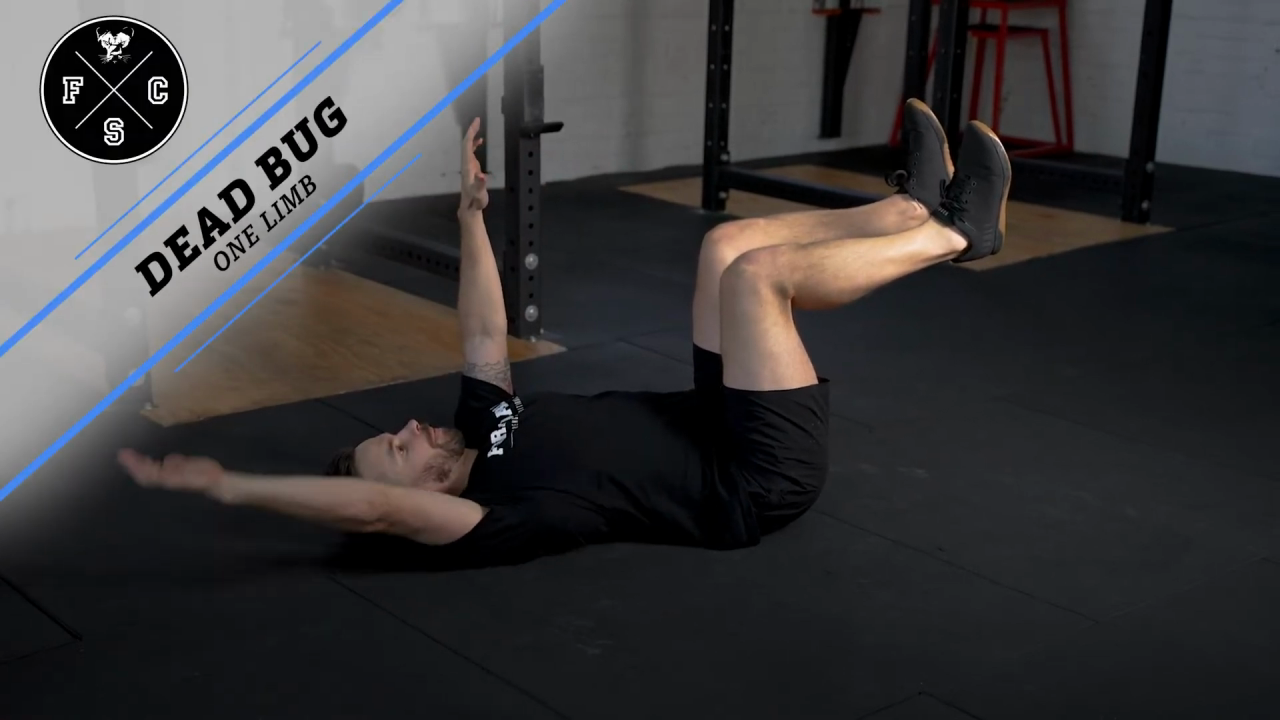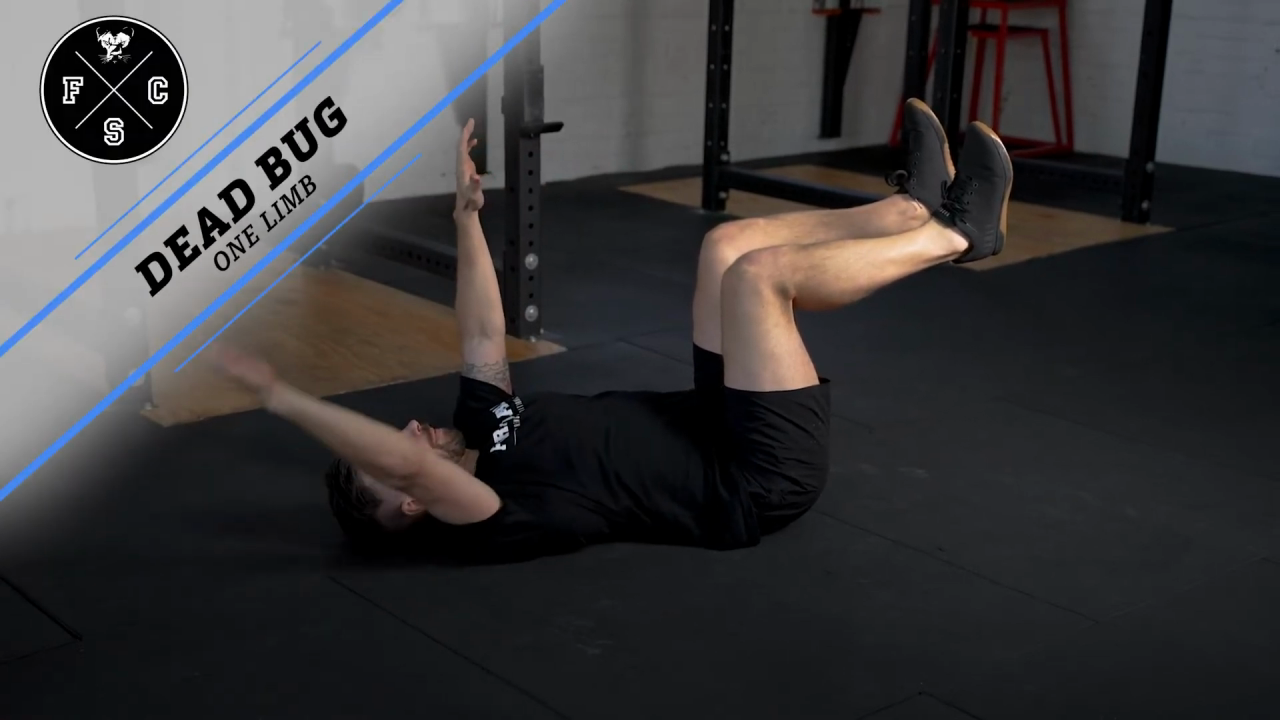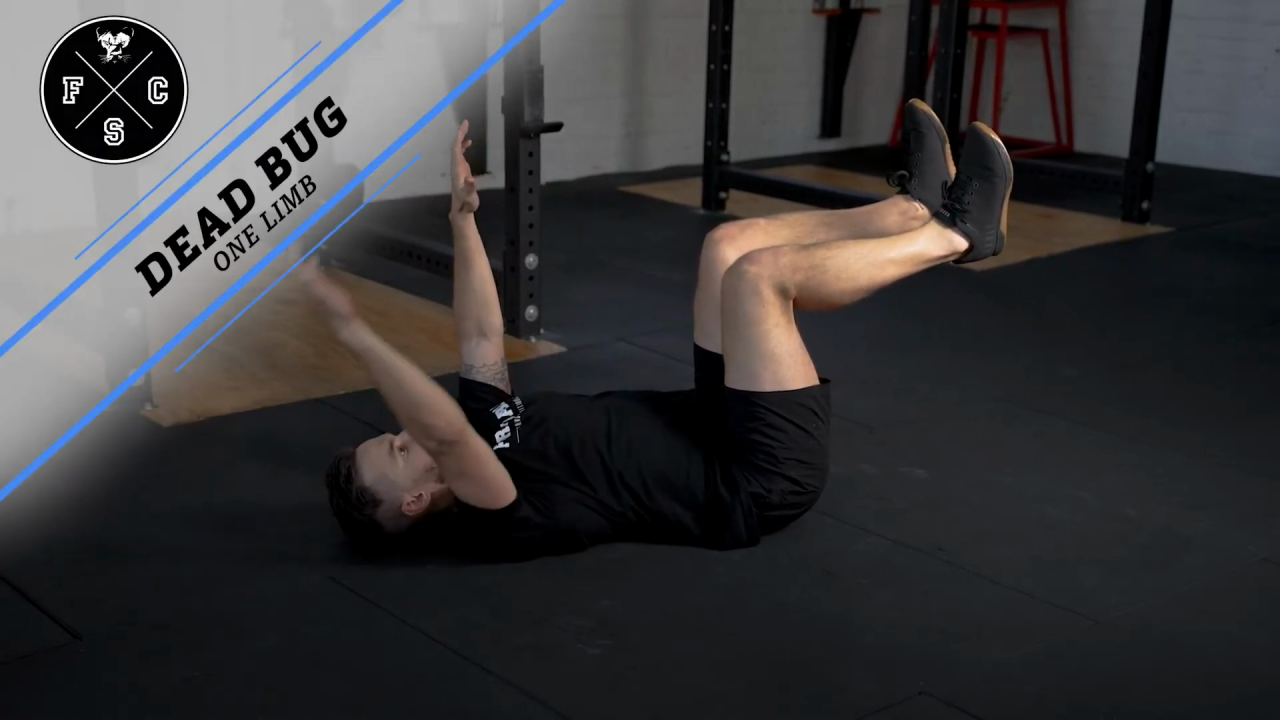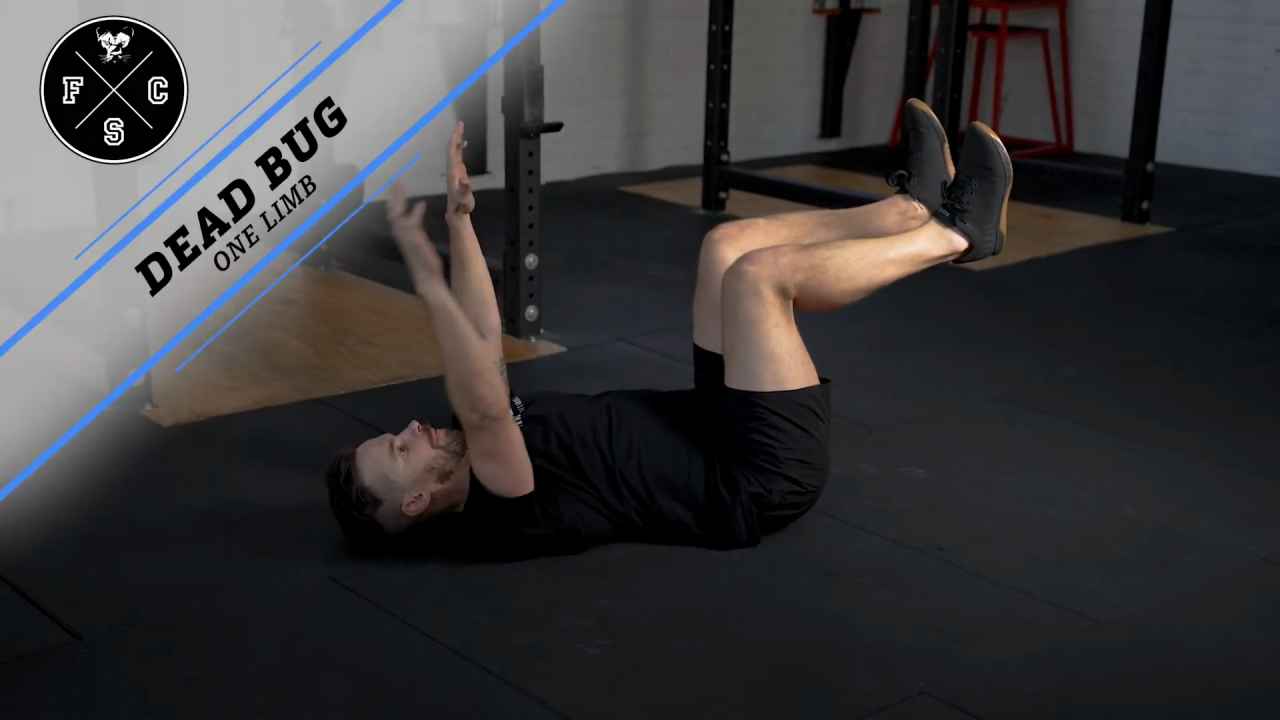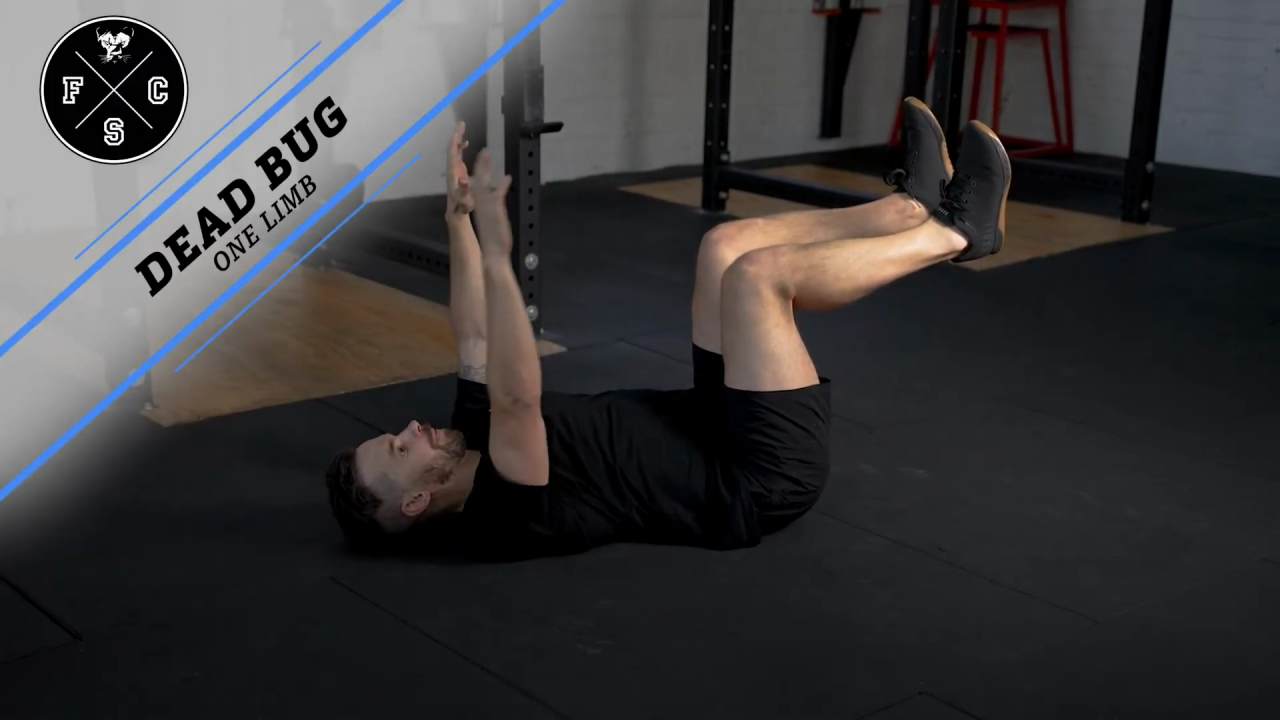
dt=0.2s
person 1, frame 1
left shoulder: (481, 427)
right shoulder: (492, 511)
left elbow: (489, 334)
right elbow: (383, 509)
left wrist: (471, 213)
right wrist: (232, 484)
left hip: (710, 429)
right hip: (761, 479)
left knee: (731, 242)
right knee: (758, 269)
left ankle: (915, 205)
right ankle: (954, 233)
person 1, frame 2
left shoulder: (476, 428)
right shoulder: (483, 524)
left elbow: (485, 334)
right elbow: (411, 462)
left wrist: (468, 214)
right wrist: (284, 397)
left hip: (713, 429)
right hip: (760, 479)
left knee: (732, 242)
right knee: (760, 268)
left ankle: (916, 205)
right ankle: (957, 233)
person 1, frame 3
left shoulder: (486, 423)
right shoulder: (494, 522)
left elbow: (481, 339)
right elbow: (446, 432)
left wrist: (462, 215)
right wrist: (355, 333)
left hip: (717, 430)
right hip: (759, 479)
left knee: (731, 244)
right knee: (759, 270)
left ankle: (919, 208)
right ankle: (958, 234)
person 1, frame 4
left shoulder: (466, 445)
right shoulder: (495, 518)
right elbow: (487, 409)
left wrist: (458, 217)
right wrist: (430, 281)
left hip: (715, 428)
right hip: (759, 479)
left knee: (729, 245)
right knee: (760, 271)
left ankle: (919, 209)
right ankle: (958, 234)
person 1, frame 5
left shoulder: (475, 437)
right shoulder: (500, 516)
left elbow: (479, 340)
right elbow: (518, 401)
left wrist: (458, 218)
right wrist: (498, 259)
left hip: (715, 427)
right hip: (759, 479)
left knee: (728, 245)
right knee: (760, 272)
left ankle: (915, 208)
right ankle: (955, 233)
